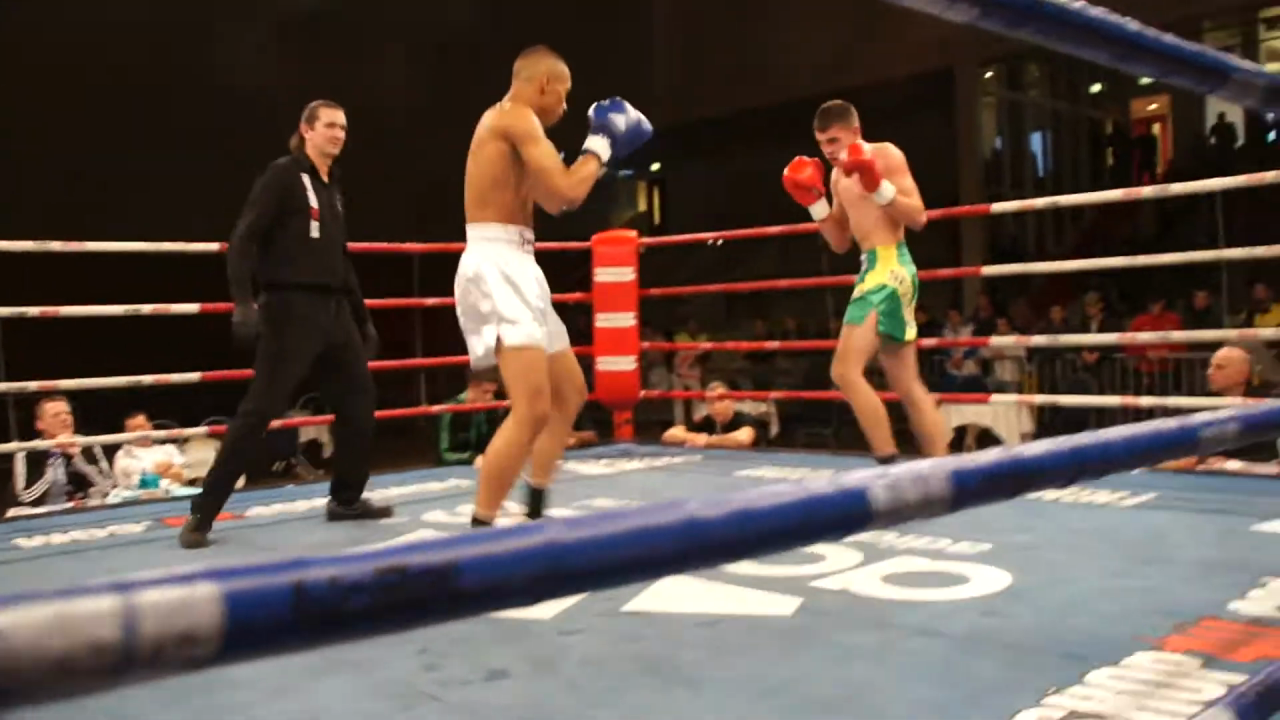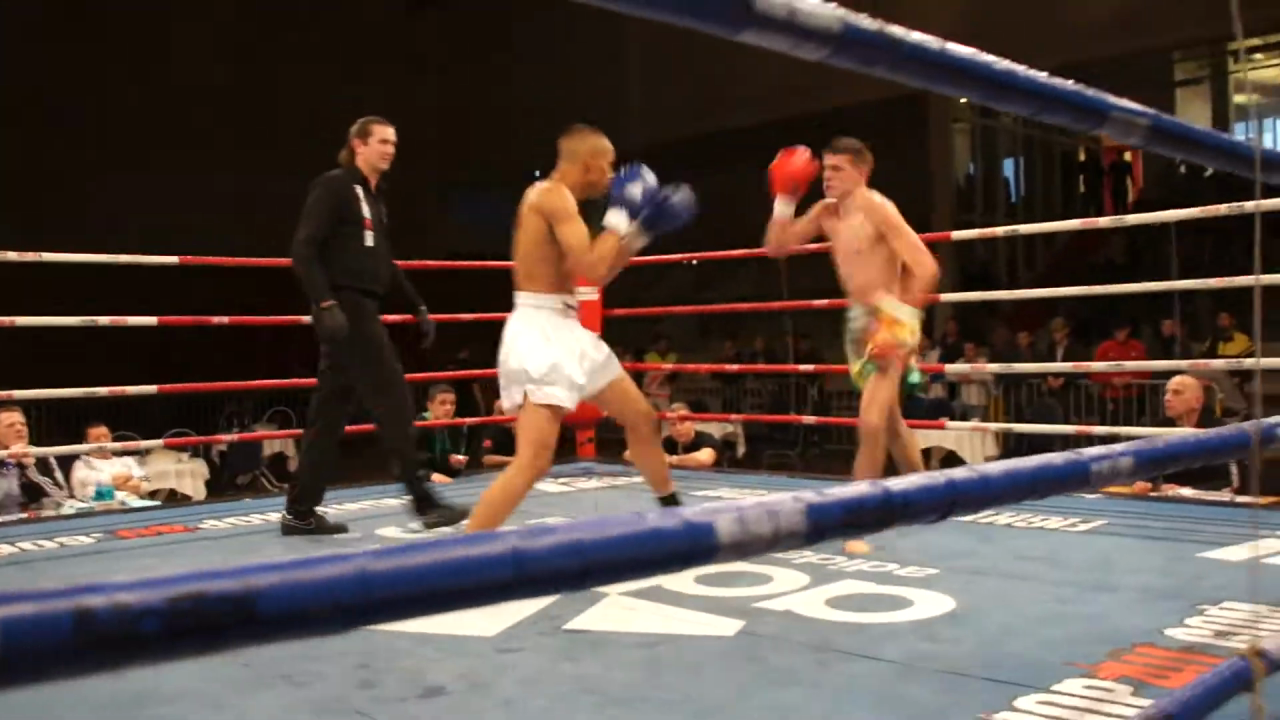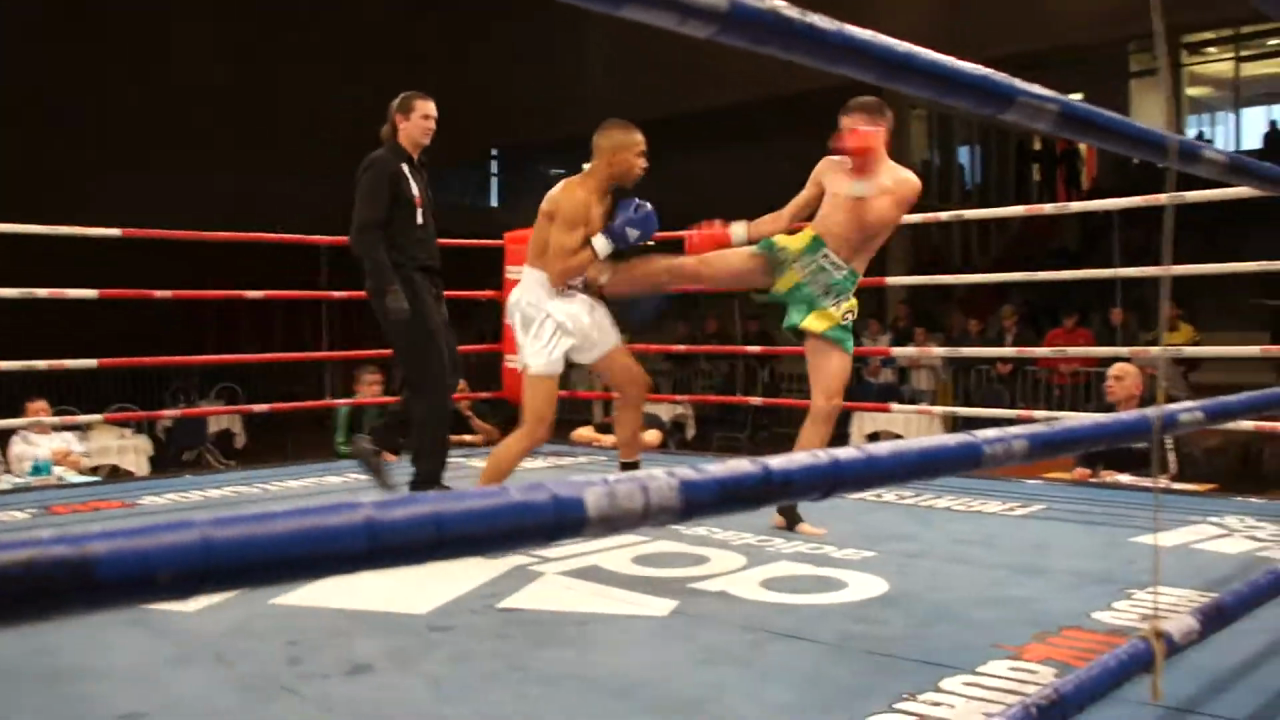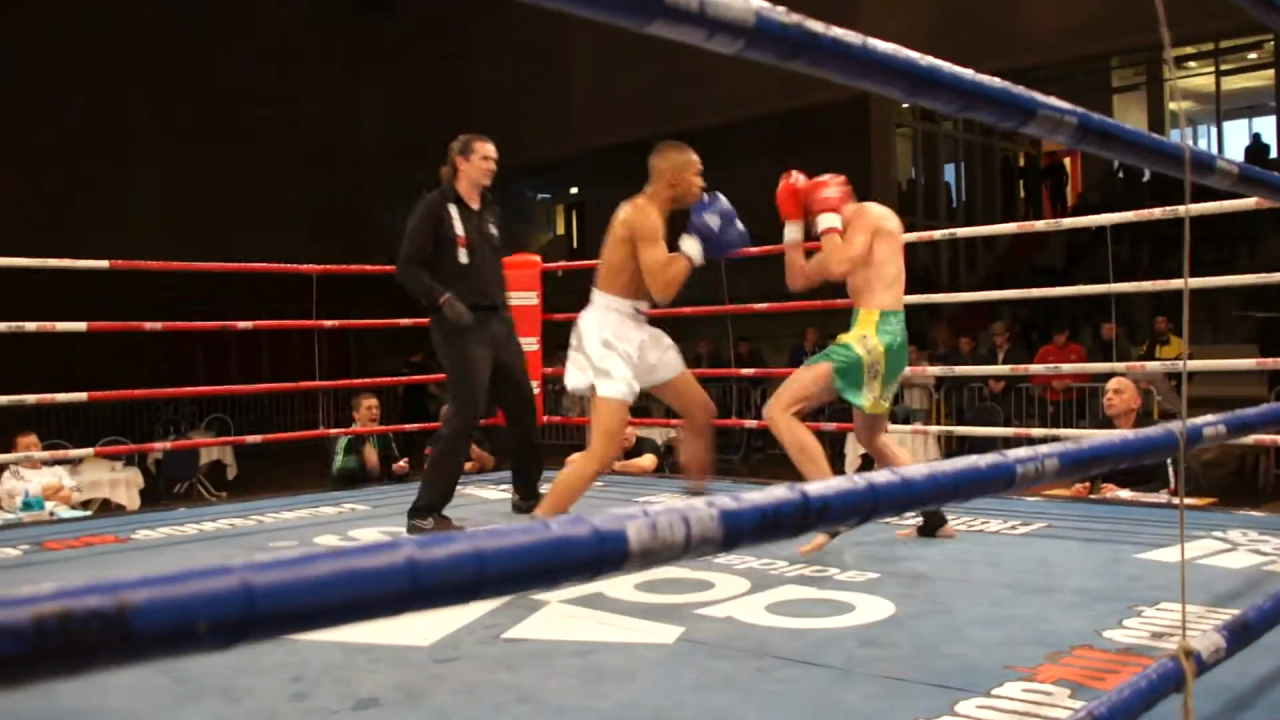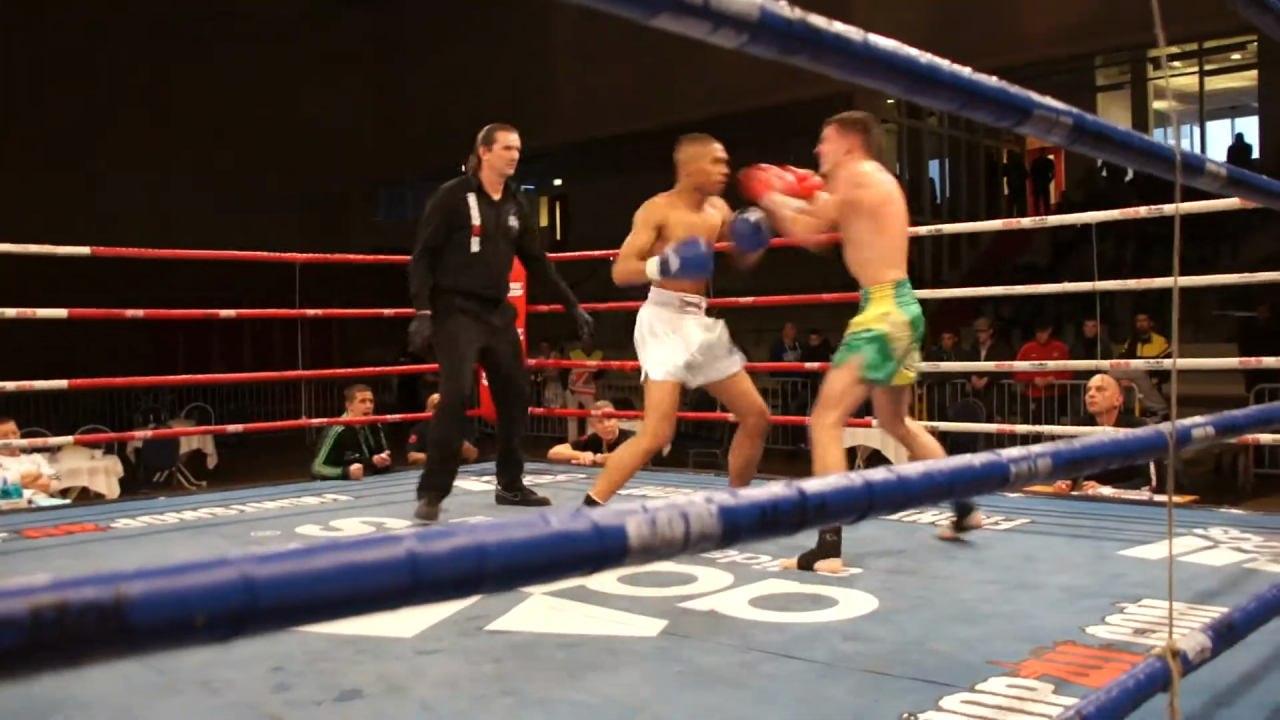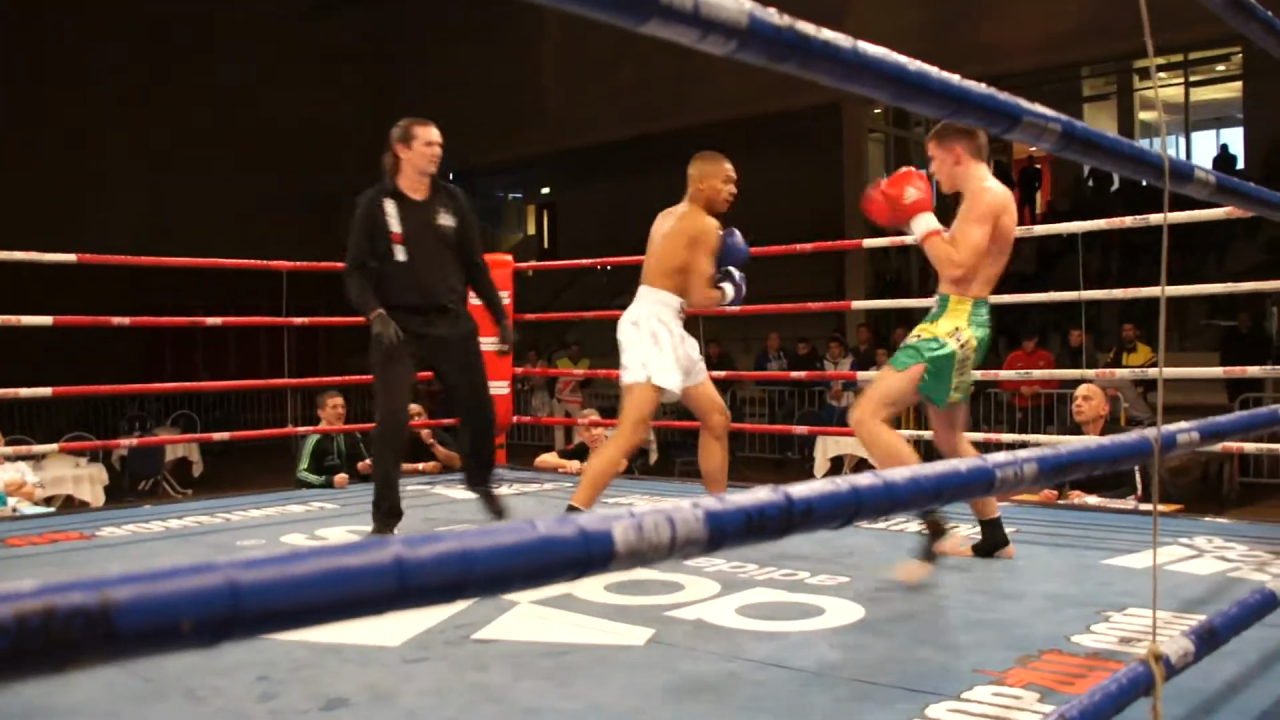
dt=0.4s
person 1, frame 1
left shoulder: (886, 155)
right shoulder: (839, 175)
left elbow: (917, 216)
right elbow: (840, 243)
left wrist: (875, 184)
right wrist: (812, 200)
left hip: (889, 267)
right hip: (875, 270)
left knee: (846, 373)
right knee: (907, 386)
person 1, frame 2
left shoulder: (877, 210)
right shoulder: (827, 211)
left elbow: (926, 268)
right elbow: (777, 246)
left wrist: (897, 321)
right wrist: (784, 196)
left hip: (890, 321)
right hip: (861, 321)
left knee: (873, 423)
right knee: (887, 422)
person 1, frame 3
left shoulder: (905, 182)
right shoulder: (830, 168)
left elbow: (869, 226)
right elbow: (787, 215)
left wrist: (861, 176)
right wrist: (732, 234)
left hip: (836, 290)
right hip: (800, 257)
left knee: (827, 405)
right knee: (695, 268)
left ankle: (788, 505)
right ankle: (606, 276)
person 1, frame 4
left shoulder: (865, 214)
right shoulder: (850, 230)
left elbow: (838, 267)
right elbow: (797, 281)
left wrist: (827, 215)
right wrist: (792, 223)
left hip: (872, 332)
right hip: (880, 333)
left knee: (777, 411)
right knee: (870, 438)
right ankle: (934, 517)
person 1, frame 5
left shoulder: (857, 176)
right shoulder: (874, 179)
left elbow: (805, 231)
right elbow: (821, 233)
left wrist: (773, 197)
right wrist: (798, 196)
left hip: (885, 311)
right hip: (897, 309)
left knee: (825, 420)
right knee: (896, 424)
left ankle: (828, 547)
right ankle: (965, 508)
person 1, frame 6
left shoulder: (988, 197)
right shoulder: (975, 193)
left elbow: (957, 268)
left wrist: (919, 216)
right wrist: (907, 216)
left hip: (956, 323)
right hip: (950, 321)
left knee: (867, 417)
right knee: (948, 439)
left ankle: (936, 529)
right ankle: (995, 536)
person 2, frame 1
left shoulder: (333, 187)
right shoulder: (282, 177)
right elbow: (245, 241)
left wrist: (362, 316)
right wrist: (244, 302)
left hip: (332, 308)
right hip: (291, 305)
left knee: (359, 400)
right knee: (262, 406)
left ankle: (346, 497)
right ankle: (204, 511)
person 2, frame 2
left shoulder: (378, 195)
right shoulder: (335, 187)
left elbow: (383, 264)
right elbow: (305, 249)
left wrist: (418, 307)
right wrist: (326, 304)
left hip: (361, 308)
right hip: (346, 308)
left knee: (329, 411)
right knee: (393, 401)
left ankle: (300, 510)
right ankle: (423, 502)
person 2, frame 3
left shoulder: (416, 169)
right shoulder: (382, 166)
right elbow: (364, 233)
left wrist: (436, 296)
right wrist: (391, 288)
left hip: (419, 284)
right hip: (400, 285)
left knee: (443, 374)
right knee: (431, 380)
left ankle: (375, 441)
right ankle: (427, 481)
person 2, frame 4
left shoulder: (490, 212)
right shoulder: (436, 207)
right elbow: (408, 267)
left wrist: (504, 321)
right wrist: (444, 299)
left hip: (496, 322)
right hip: (458, 325)
left knee: (523, 408)
right knee: (467, 413)
left ankle: (527, 493)
right ankle: (425, 512)
person 2, frame 5
left shoulder: (516, 205)
right shoulder: (454, 196)
left elbow: (537, 262)
right elbow: (423, 256)
left wrist: (573, 306)
right wrist: (421, 311)
left hip: (497, 312)
right hip: (456, 310)
left knee: (515, 397)
right knee: (457, 394)
left ankle: (510, 484)
right ankle: (431, 493)
person 2, frame 6
left shoulder: (452, 200)
right shoulder: (375, 204)
left elbow: (474, 264)
right elbow: (357, 270)
left wrist: (501, 316)
right wrist: (376, 314)
left hip: (451, 323)
right hip: (398, 324)
left knee: (479, 410)
right knee: (392, 418)
left ankle: (480, 479)
right ankle: (385, 519)
person 3, frame 1
left shoulder: (509, 127)
right shoulder: (515, 117)
left elbow: (550, 199)
right elbow: (566, 192)
left wrist: (597, 149)
right wrist: (604, 141)
left hip: (511, 267)
right hip: (498, 267)
left knee: (570, 393)
right knee: (533, 410)
left ankle: (535, 511)
right ankle: (477, 534)
person 3, frame 2
left shoulder: (560, 200)
right shoulder: (553, 197)
left elbow: (605, 272)
right elbow: (592, 268)
left wrist: (645, 226)
right wrist: (623, 213)
left hip: (566, 329)
right hip: (537, 330)
left knee: (642, 418)
right knee: (533, 460)
left ankle: (673, 513)
person 3, frame 3
left shoulder: (607, 190)
right shoulder: (572, 197)
right elbow: (558, 273)
right wrist: (610, 239)
left hip: (575, 301)
right hip: (543, 303)
left knee: (635, 382)
right knee: (536, 429)
person 3, frame 4
left shoulder: (642, 210)
right shoulder: (643, 217)
left elbow: (656, 277)
right elbow: (662, 288)
left wrist: (708, 244)
right wrist: (697, 241)
left hip: (632, 329)
right hip: (610, 331)
left knee: (702, 412)
right knee: (603, 452)
person 3, frame 5
left shoulder: (716, 207)
right shoulder: (656, 210)
left elbow: (745, 258)
right elbow: (621, 272)
left wrist: (754, 235)
right wrist: (665, 264)
left hip: (701, 324)
right hip: (663, 323)
left knee: (756, 416)
right knee: (656, 435)
person 3, frame 6
left shoulder: (668, 217)
right shoulder: (703, 226)
right elbow: (699, 298)
left wrist: (713, 273)
right wrist: (730, 288)
left hip: (662, 327)
right hip: (652, 325)
left knee: (717, 418)
right knee: (630, 434)
